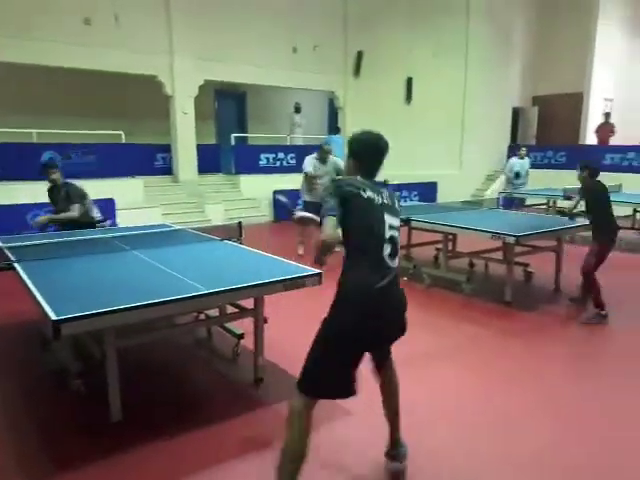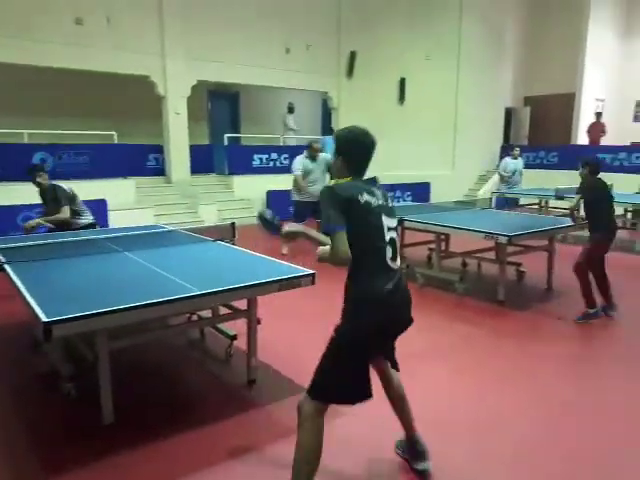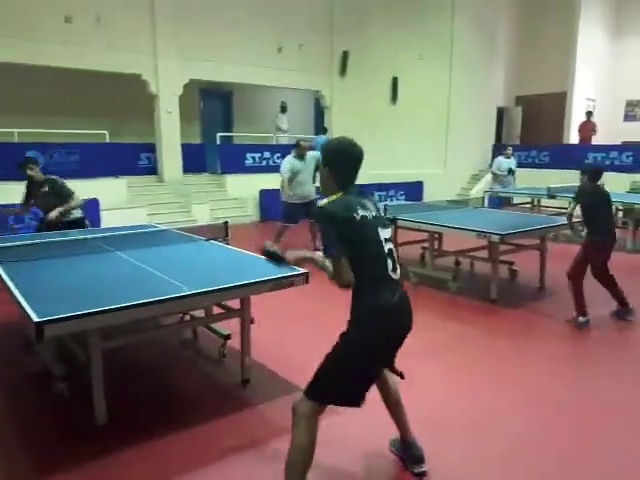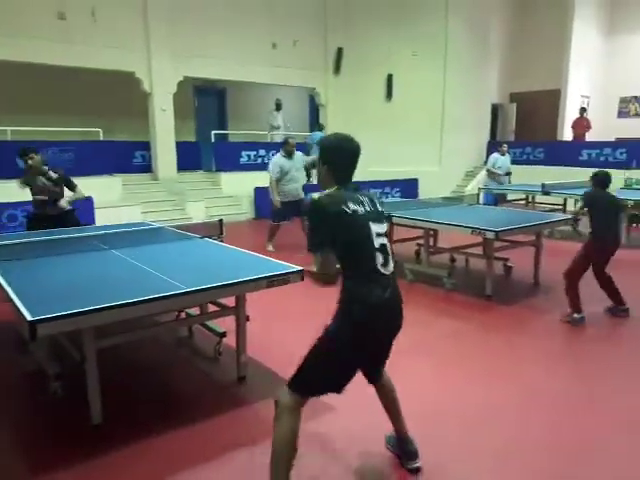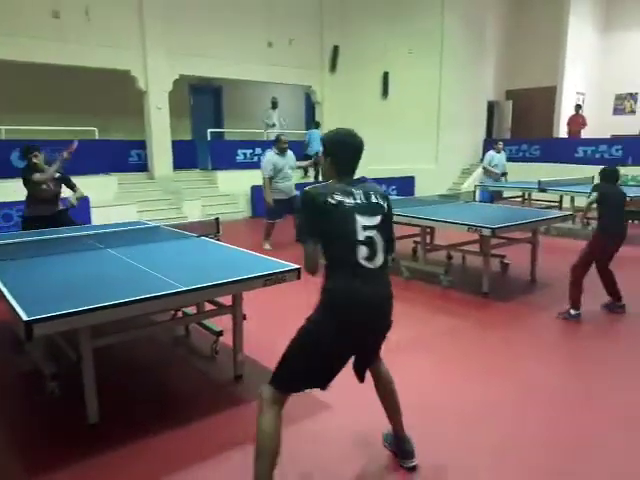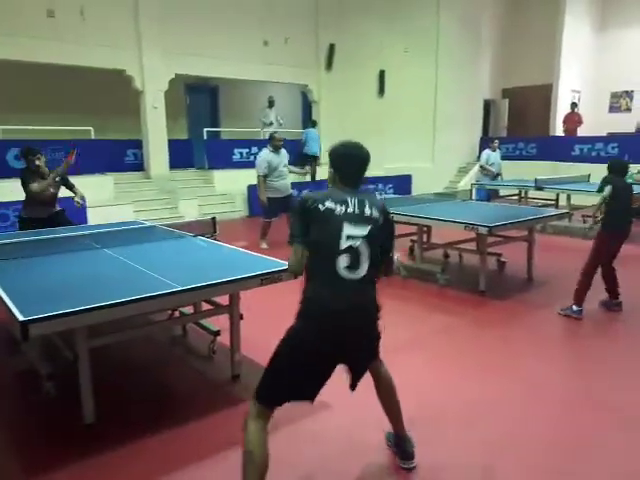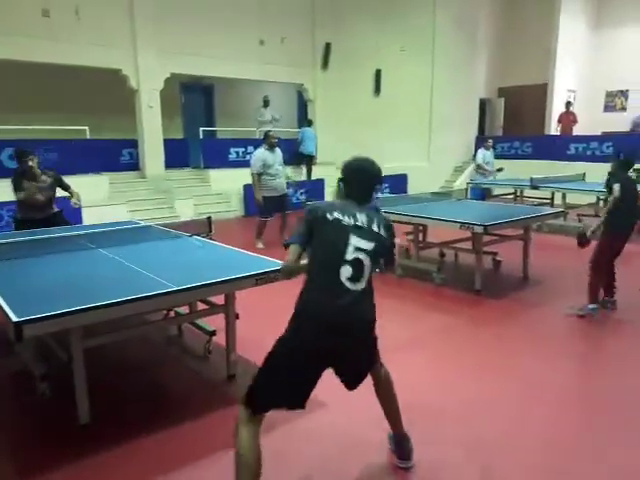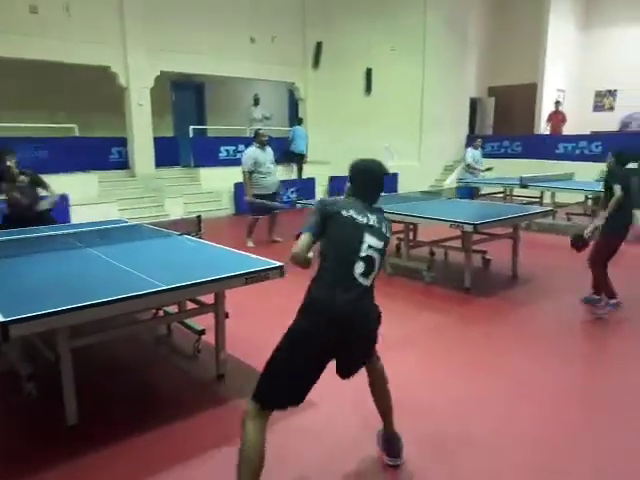
dt=0.1s
person 1, frame 1
left shoulder: (343, 187)
right shoulder: (389, 198)
left elbow: (328, 240)
left wrist: (314, 254)
right wrist: (320, 224)
left hip: (356, 301)
right hip: (392, 301)
left knee: (302, 404)
right knee: (382, 360)
right ankle: (396, 448)
person 1, frame 2
left shoulder: (335, 192)
right shoulder: (377, 194)
left elbow: (343, 256)
left wrist: (323, 254)
right wrist: (307, 232)
left hip: (368, 305)
right hip: (397, 301)
left knee: (310, 407)
right knee: (381, 364)
right ankle: (414, 448)
person 1, frame 3
left shoulder: (329, 210)
right shoulder: (370, 204)
left elbow: (345, 278)
left wrist: (325, 265)
right wrist: (311, 256)
left hip: (372, 317)
right hip: (399, 311)
left knee: (306, 408)
right knee: (376, 369)
right ankle: (410, 449)
person 1, frame 4
left shoulder: (321, 204)
right shoulder: (370, 200)
left elbow: (329, 274)
left wrist: (315, 270)
left hip: (359, 312)
right hip: (391, 308)
left knee: (288, 402)
right knee: (374, 368)
right ankle: (405, 445)
person 1, frame 5
left shoulder: (313, 196)
right shoulder: (379, 195)
left elbow: (312, 262)
left hip: (338, 306)
right hip: (379, 304)
left knee: (271, 399)
right knee: (373, 361)
right ankle: (402, 443)
person 1, frame 6
left shoulder: (309, 202)
right shoulder: (379, 208)
left elbow: (297, 266)
left hip: (318, 316)
right hip: (363, 313)
left knee: (257, 413)
right knee: (374, 363)
right ankle: (402, 443)
person 1, frame 7
left shoulder: (319, 211)
right shoulder: (382, 225)
left elbow: (291, 267)
left hip: (312, 323)
right hip: (357, 322)
left knee: (247, 417)
right knee: (374, 365)
right ankle: (401, 443)
person 1, frame 8
left shoulder: (329, 206)
right shoulder: (383, 223)
left elbow: (298, 254)
left hip: (320, 314)
right hip: (363, 317)
left knee: (255, 412)
right knee: (372, 361)
right ankle: (391, 441)
person 2, frame 1
left shoulder: (588, 186)
right shoulder: (599, 186)
left elbow: (573, 207)
left wrist: (570, 212)
left hip: (604, 234)
right hip: (606, 232)
left knee: (587, 268)
right knee: (589, 267)
left ankle: (601, 311)
right ankle: (583, 296)
person 2, frame 2
left shoulder: (587, 184)
right shoulder: (601, 185)
left elbow: (574, 206)
left wrist: (574, 217)
right wrist: (586, 217)
left hip: (601, 232)
right hip: (605, 230)
left knee: (580, 267)
right knee: (597, 267)
left ankle: (591, 309)
right ankle: (609, 304)
person 2, frame 3
left shoulder: (583, 190)
right shoulder: (604, 193)
left elbow: (570, 212)
right elbow: (611, 217)
left wrist: (571, 224)
left hip: (595, 238)
right hip: (609, 238)
left knee: (574, 275)
right knee: (602, 272)
left ankle: (582, 317)
right ankle: (625, 308)
person 2, frame 4
left shoulder: (591, 194)
right shoulder: (615, 200)
left elbow: (578, 211)
right elbow: (618, 220)
left wrist: (574, 223)
left hip: (598, 239)
right hip: (614, 241)
left knee: (571, 274)
right knee: (600, 273)
left ankle: (577, 314)
right ankle: (620, 306)
person 2, frame 5
left shoulder: (600, 187)
right shoulder: (621, 193)
left elbow: (591, 201)
right elbow: (618, 213)
left wrist: (584, 216)
left hip: (605, 232)
right hip: (619, 234)
left knee: (578, 269)
right knee: (602, 267)
left ankle: (574, 310)
right ankle: (617, 302)
person 2, frame 6
left shoulder: (609, 179)
right shoulder: (628, 187)
left elbow: (606, 194)
left wrist: (595, 212)
right wrist: (603, 216)
left hip: (610, 228)
right hip: (624, 229)
left knee: (590, 267)
right knee: (606, 263)
left ankle: (577, 307)
right ankle: (614, 300)
person 2, frame 7
left shoulder: (615, 175)
right shoulder: (631, 182)
left elbow: (615, 194)
left wrist: (602, 217)
right wrist: (597, 225)
left hip: (616, 225)
right hip: (627, 226)
left knee: (597, 262)
right knee: (607, 262)
left ankle: (593, 305)
right ankle: (609, 298)
person 2, frame 8
left shoulder: (613, 172)
right shoulder: (624, 175)
left elbow: (618, 195)
left wrist: (602, 218)
right wrist: (594, 224)
left hip: (614, 224)
right hip: (622, 223)
left knee: (594, 260)
right knee: (601, 259)
left ankle: (612, 299)
right ankle: (598, 294)
